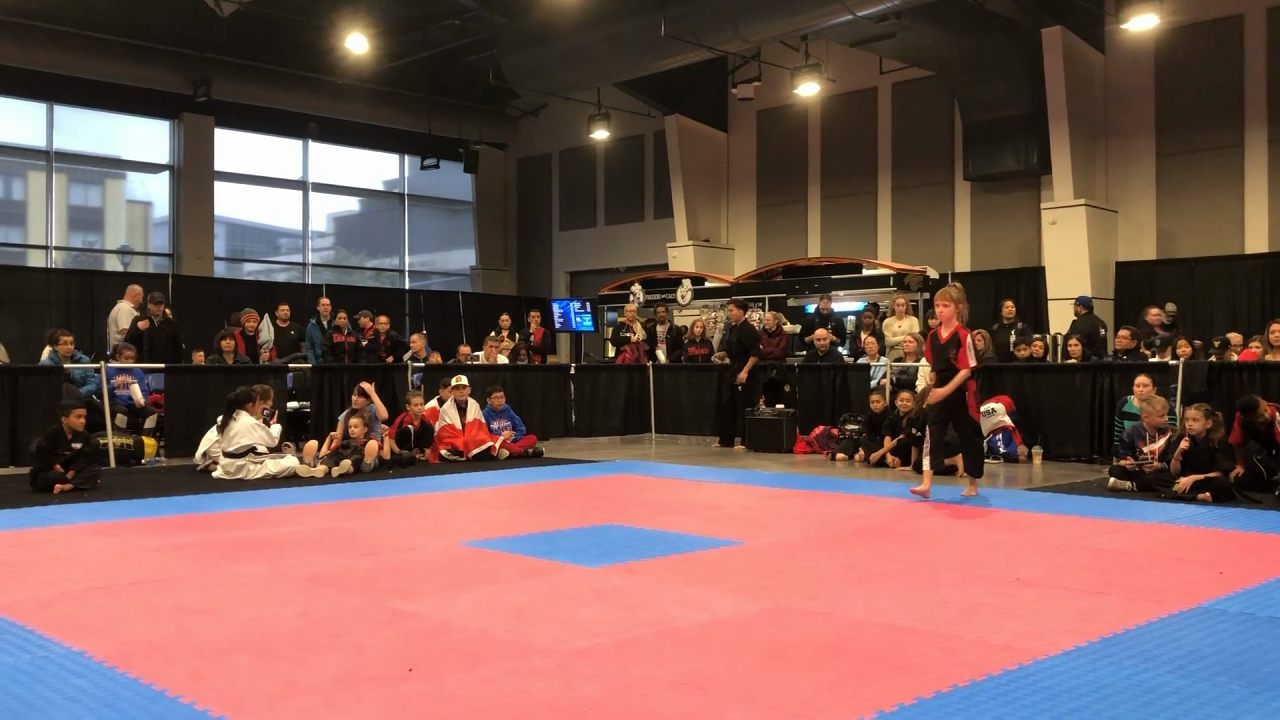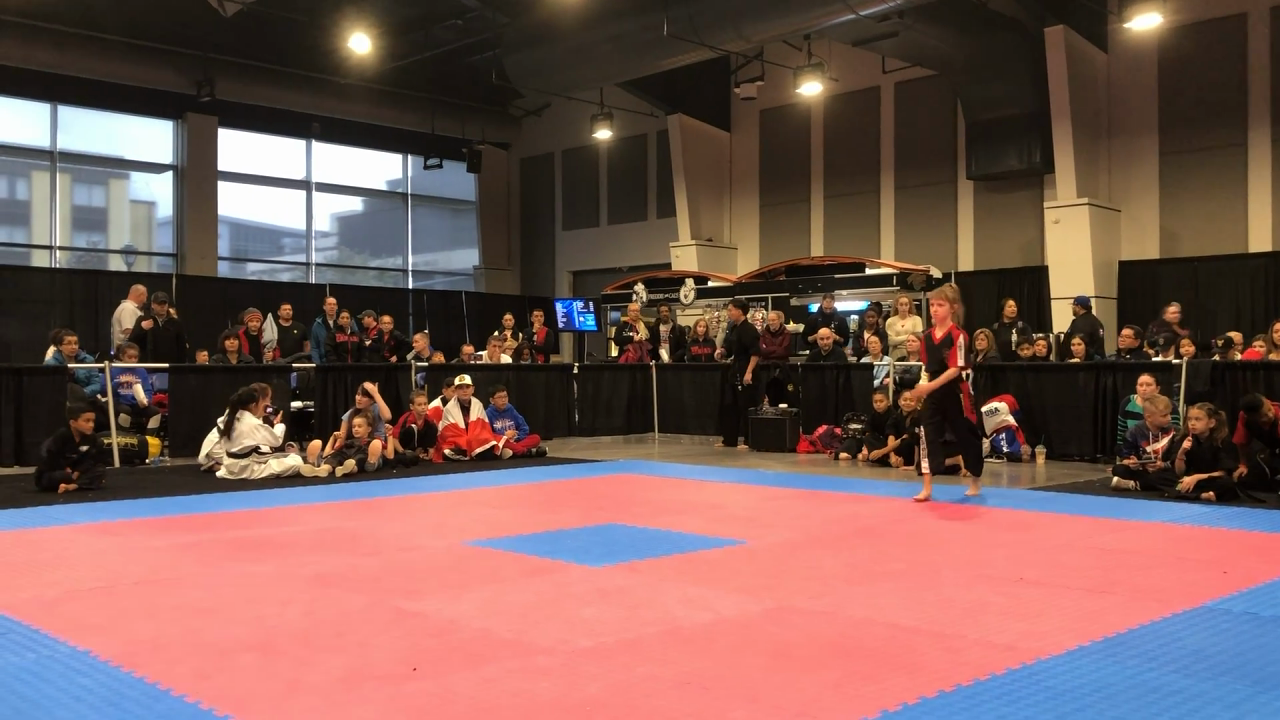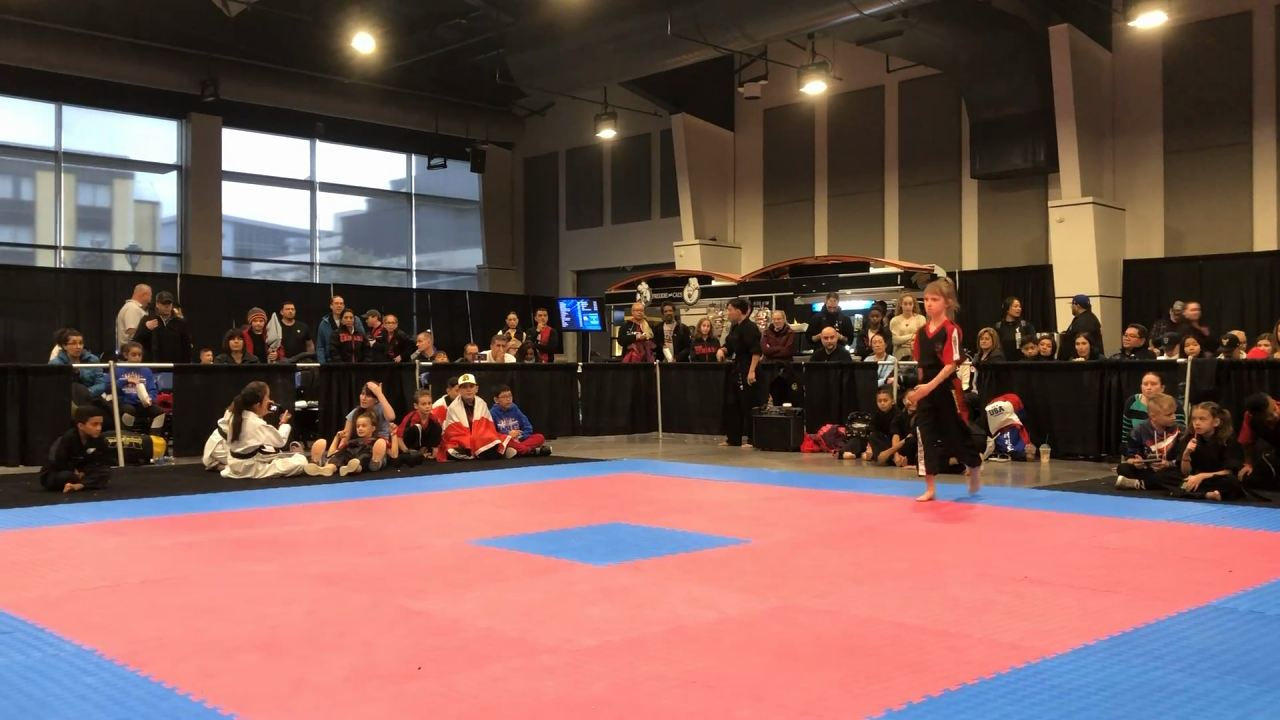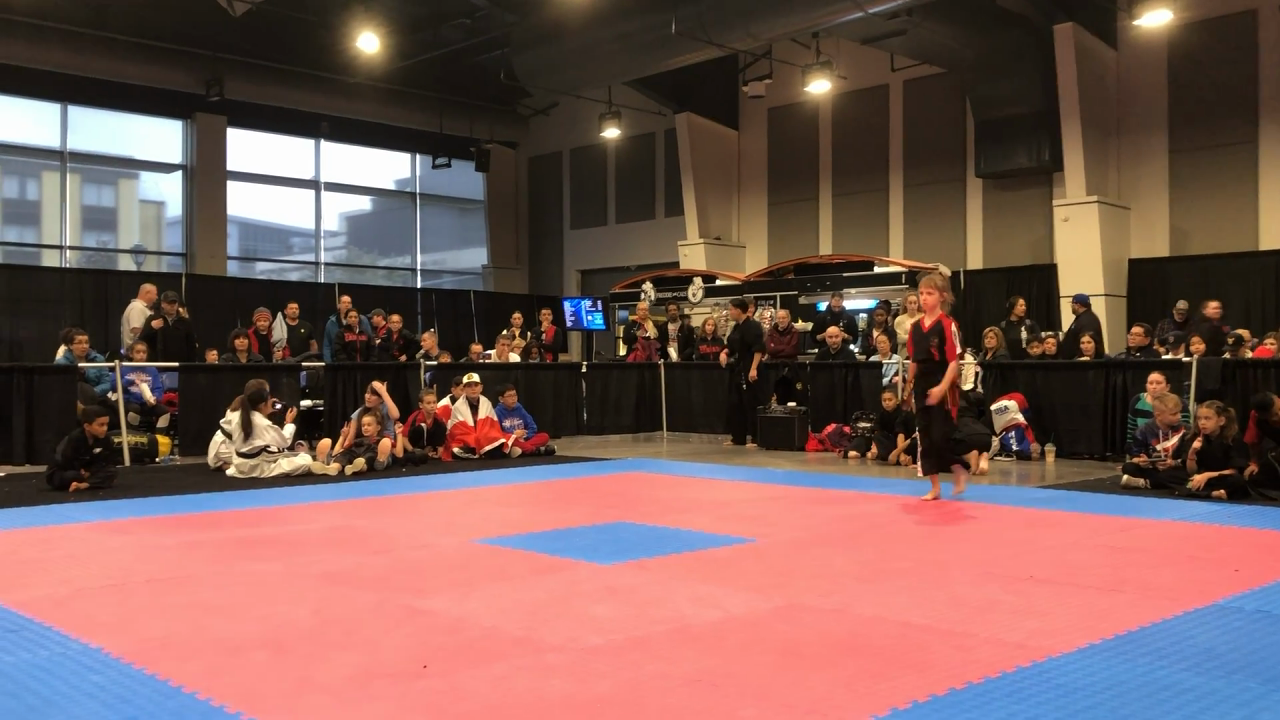
dt=0.1s
person 1, frame 1
left shoulder: (963, 336)
right shoulder: (933, 336)
left elbow: (966, 370)
left wrist: (946, 390)
right wrist: (936, 390)
left hip: (961, 392)
right hip: (939, 392)
left knee: (969, 437)
right knee: (932, 434)
left ankle: (973, 483)
right ankle: (926, 484)
person 1, frame 2
left shoulder: (957, 336)
right shoulder: (928, 336)
left elbow: (956, 369)
left wrist: (931, 386)
right wrist: (928, 388)
left hip: (955, 392)
right hip: (934, 393)
left knee: (966, 437)
right knee: (928, 435)
left ankle: (975, 482)
right ankle: (927, 488)
person 1, frame 3
left shoulder: (951, 330)
right shoulder: (922, 332)
left elbow: (951, 365)
left wrist: (929, 386)
right wrist: (920, 388)
left hip: (947, 390)
right hip: (927, 388)
left knee: (956, 435)
right knee: (924, 435)
left ankle: (974, 472)
right ankle: (930, 488)
person 1, frame 4
left shoulder: (947, 325)
right shoulder: (916, 326)
left elbow: (954, 360)
left wrist: (942, 387)
right wrist: (910, 383)
left hip: (942, 385)
right hip: (922, 384)
left knee: (940, 434)
right knee: (925, 435)
left ankle: (959, 471)
right ankle: (934, 487)
